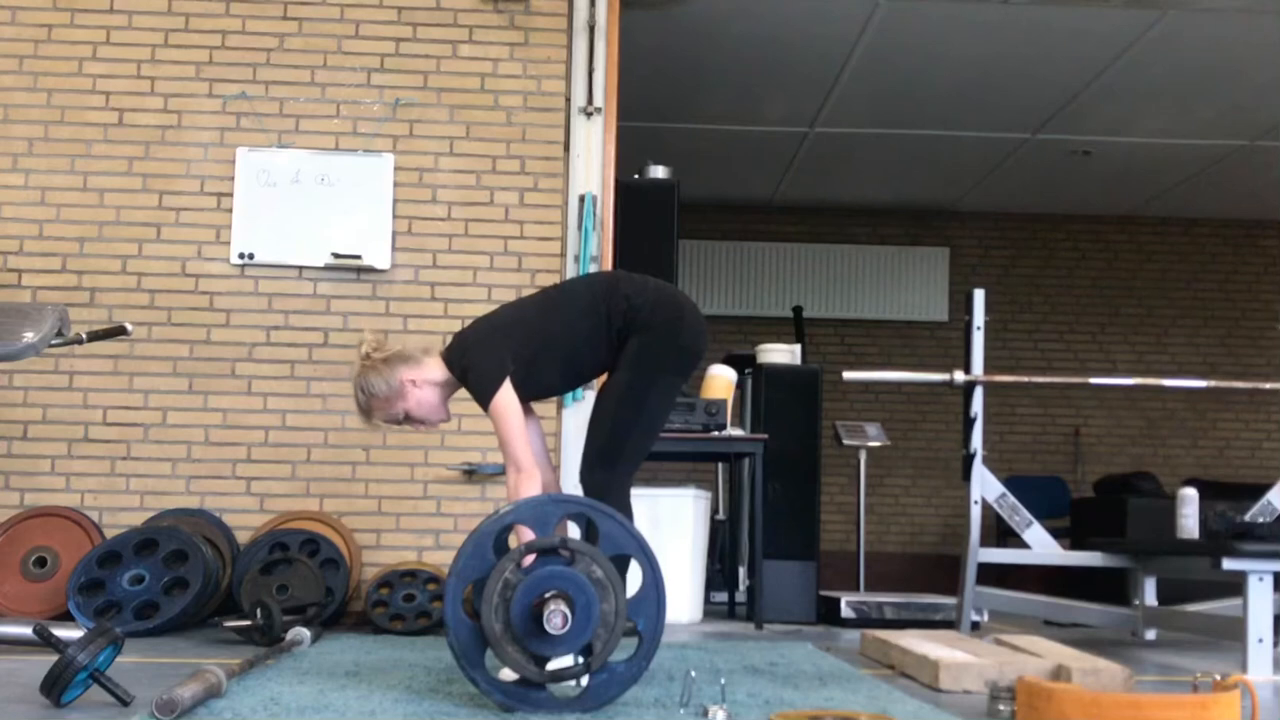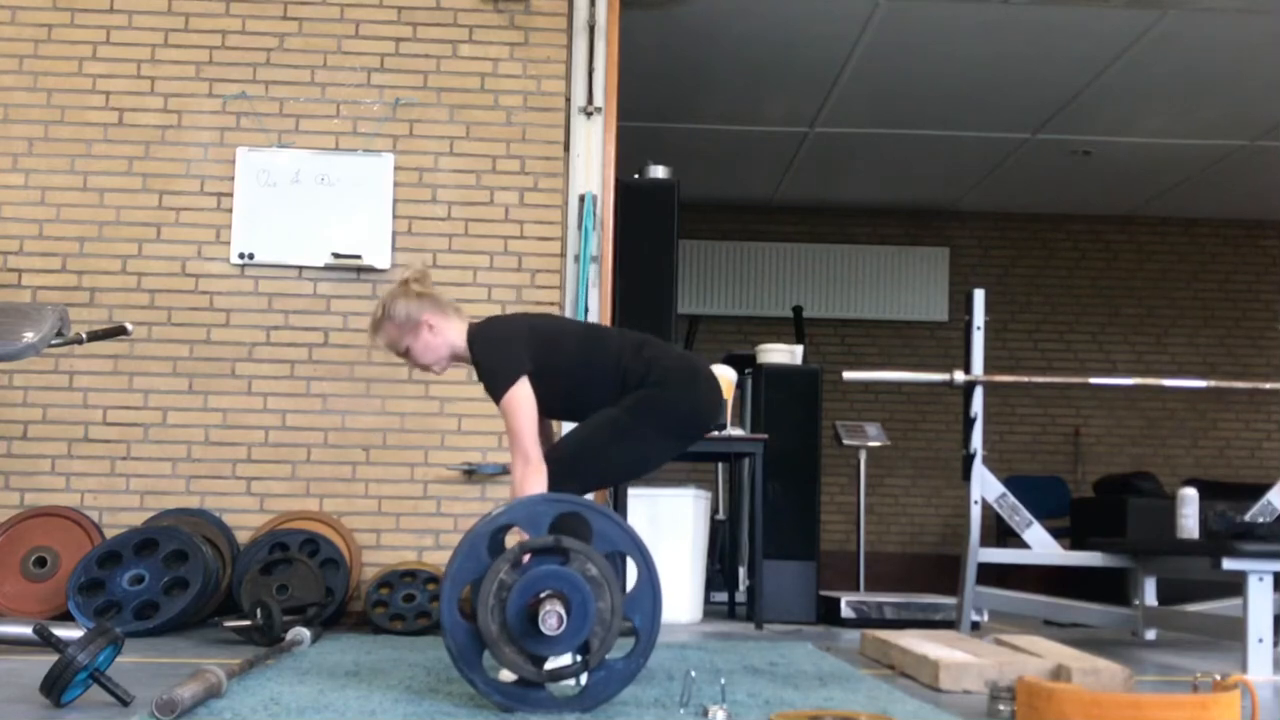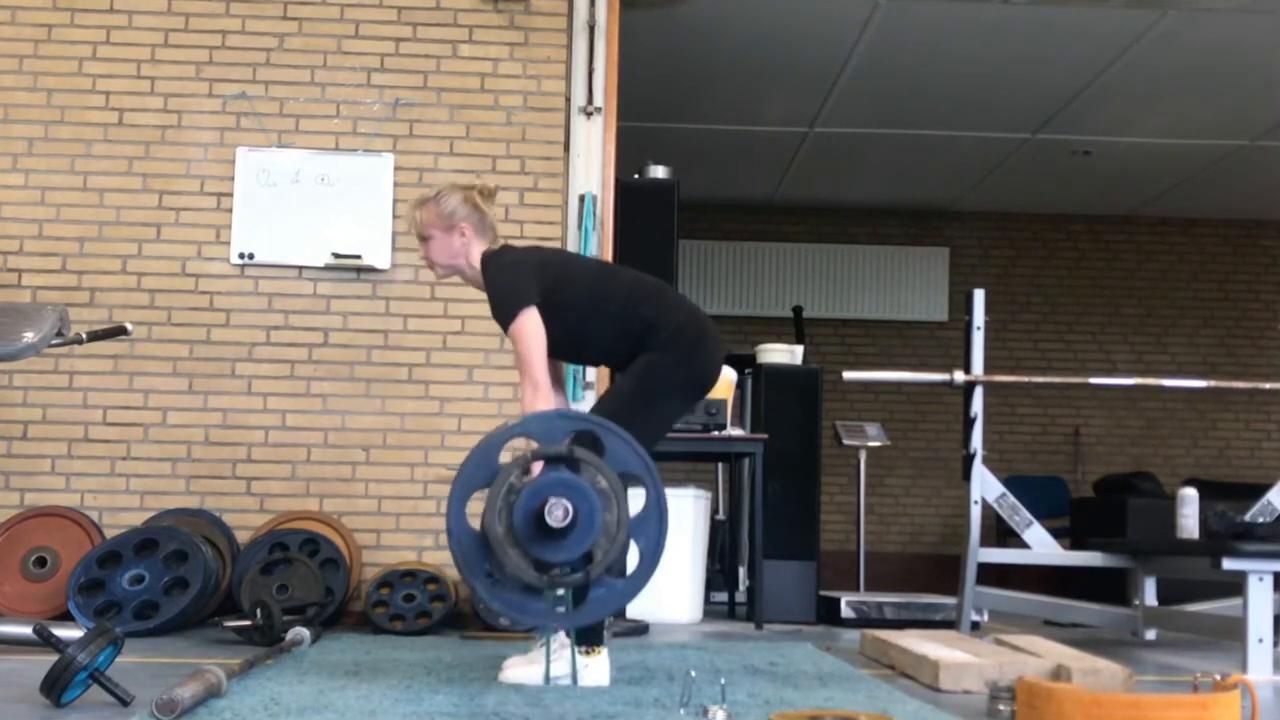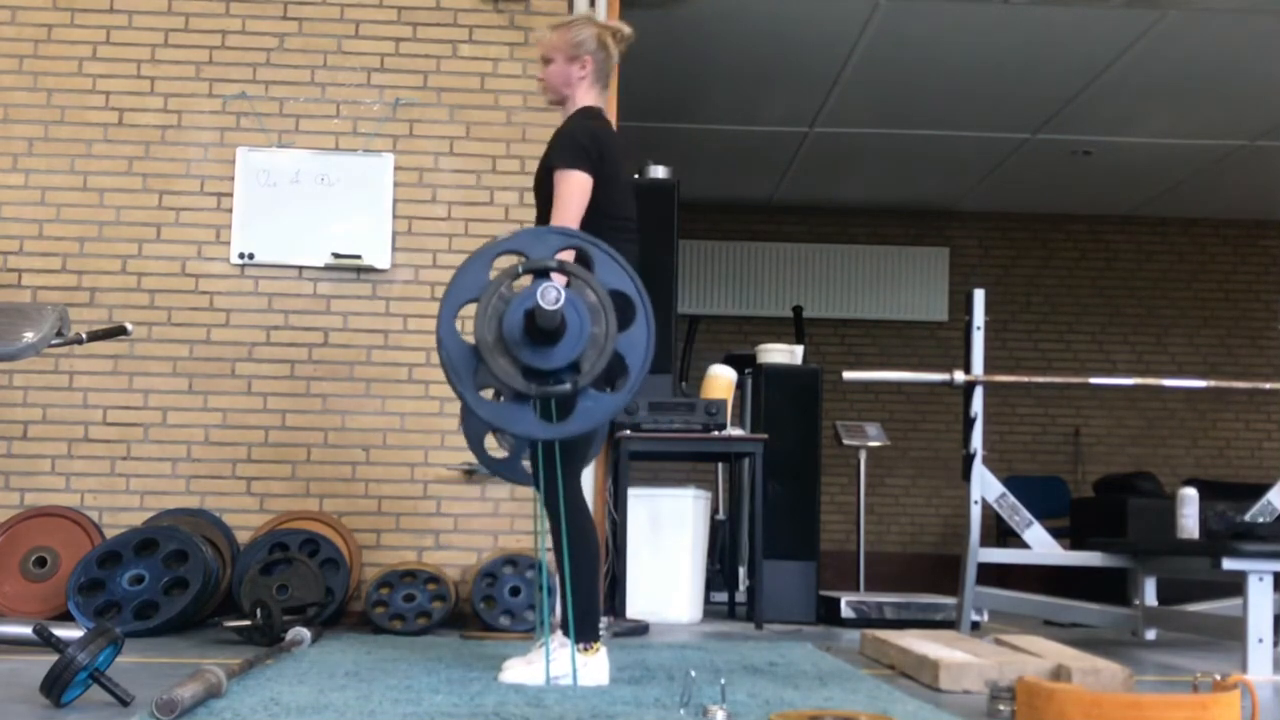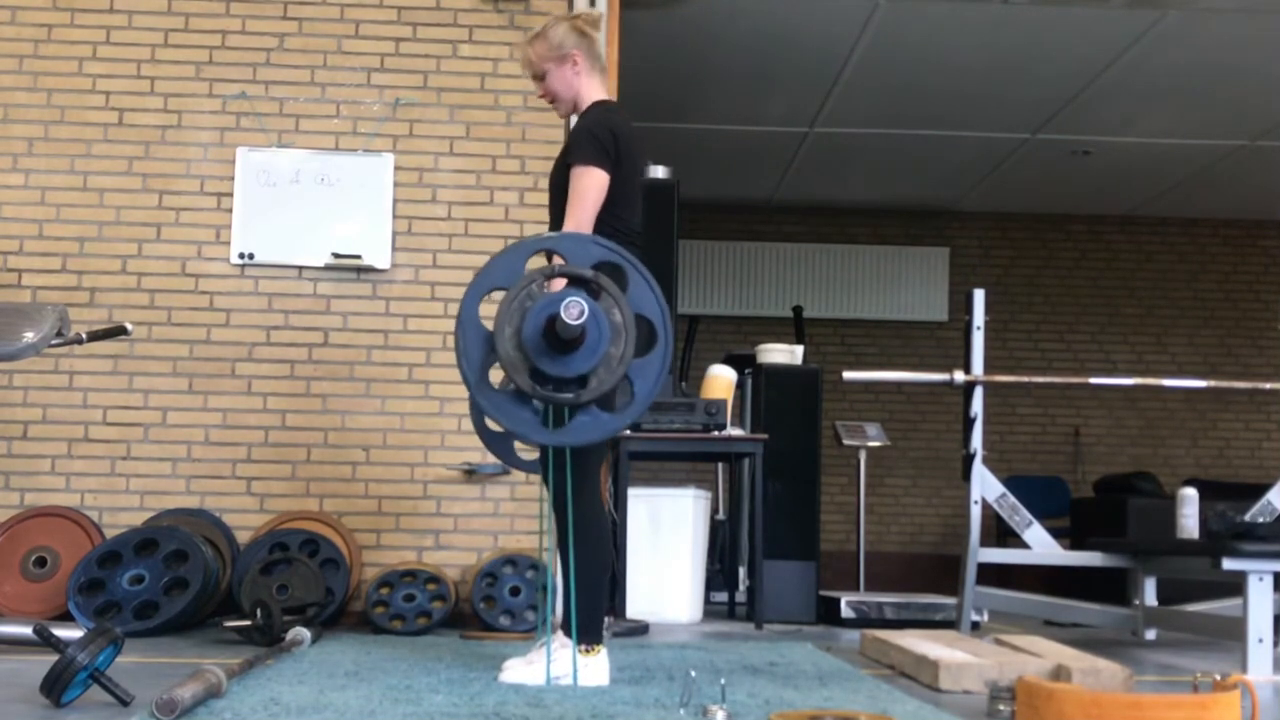
dt=1s
person 1, frame 1
left shoulder: (478, 361)
right shoulder: (479, 361)
left elbow: (523, 473)
right elbow: (540, 471)
left hip: (662, 327)
right hip: (652, 329)
left knee: (603, 476)
right knee: (602, 476)
person 1, frame 2
left shoulder: (494, 347)
right shoulder: (500, 342)
left elbow: (529, 464)
right elbow: (542, 459)
left hip: (676, 394)
right hip: (679, 394)
left knee: (554, 485)
right knee: (553, 488)
person 1, frame 3
left shoulder: (505, 272)
right shoulder: (516, 271)
left elbow: (536, 389)
right elbow: (549, 385)
left hip: (676, 351)
right hip: (673, 351)
left ankle: (585, 652)
right ankle: (580, 636)
person 1, frame 4
left shoulder: (578, 134)
right shoulder: (595, 135)
left elbow: (564, 237)
left knee: (560, 483)
right knee: (557, 481)
left ankle: (584, 650)
right ankle: (576, 636)
person 1, frame 5
left shoulder: (595, 127)
right shoulder: (610, 129)
left elbow: (578, 231)
left knee: (574, 484)
right knee: (570, 482)
left ankle: (585, 651)
right ankle: (577, 635)
